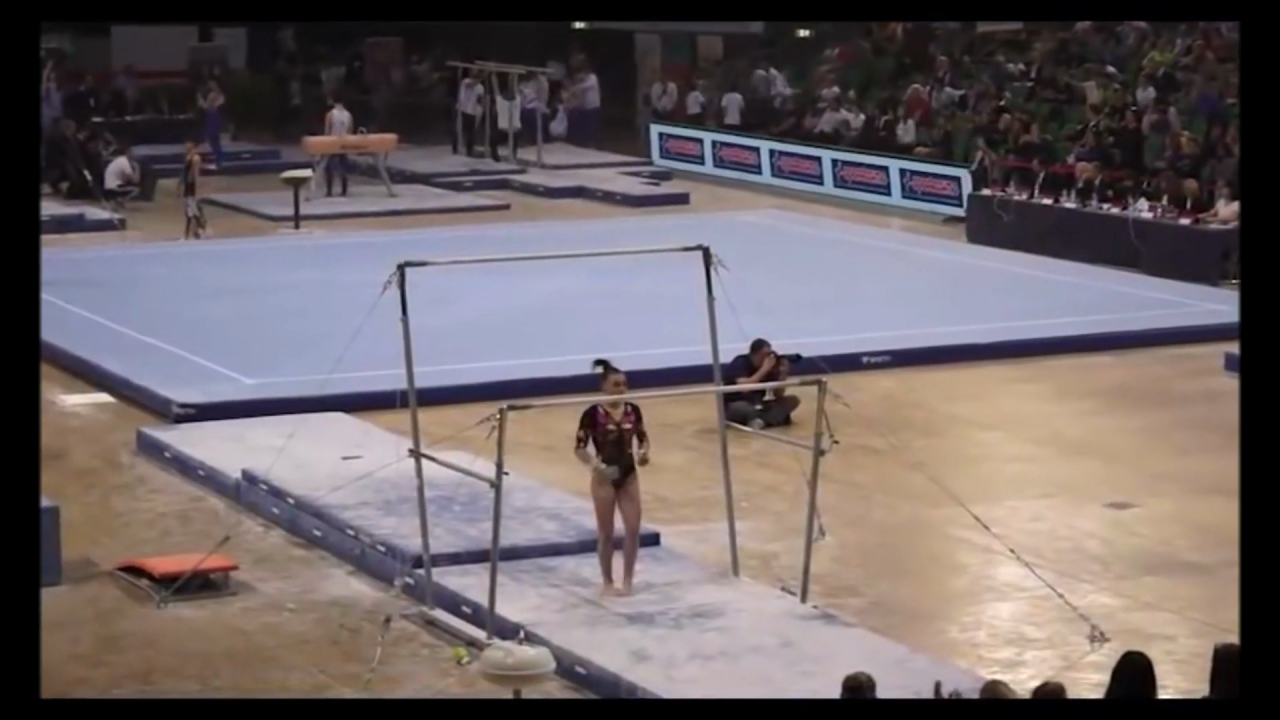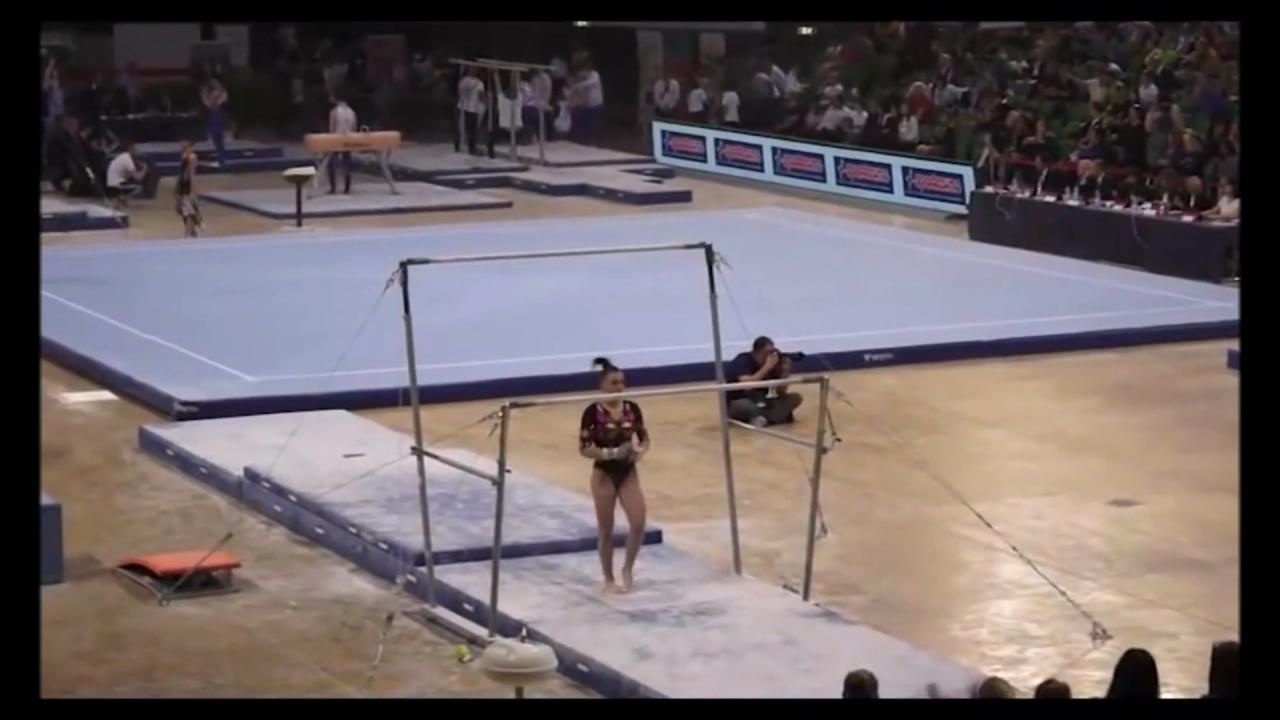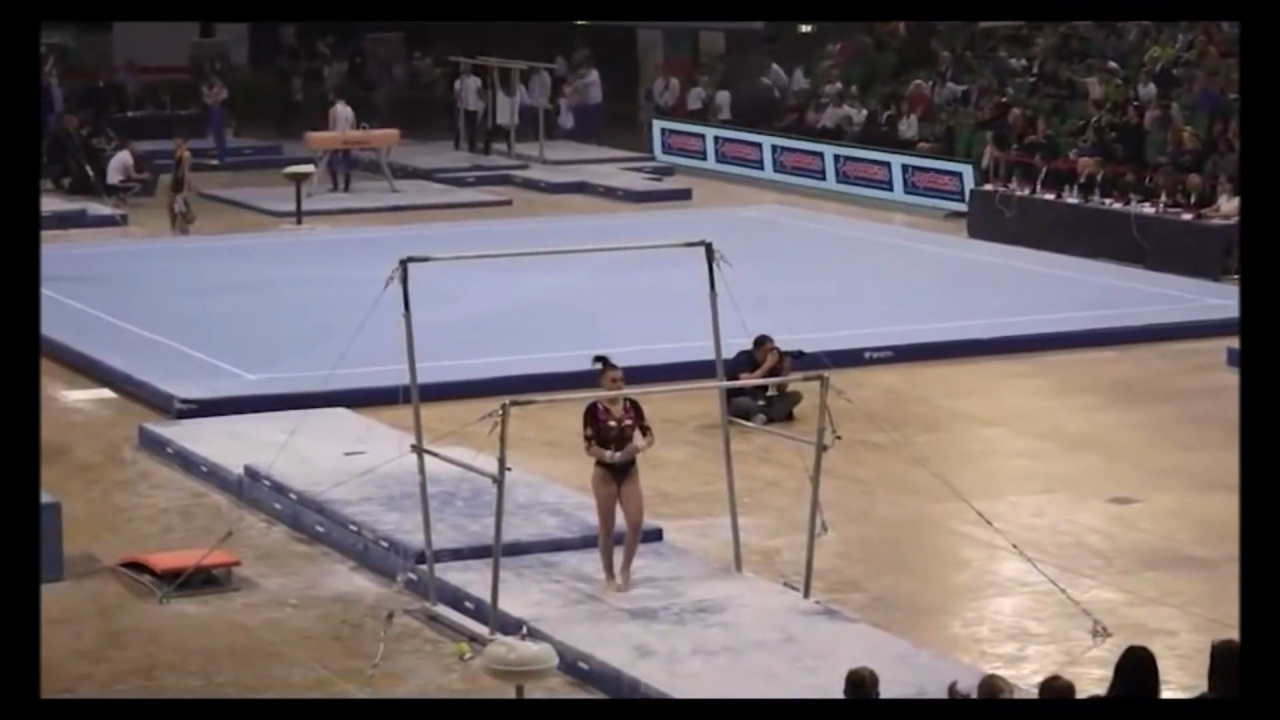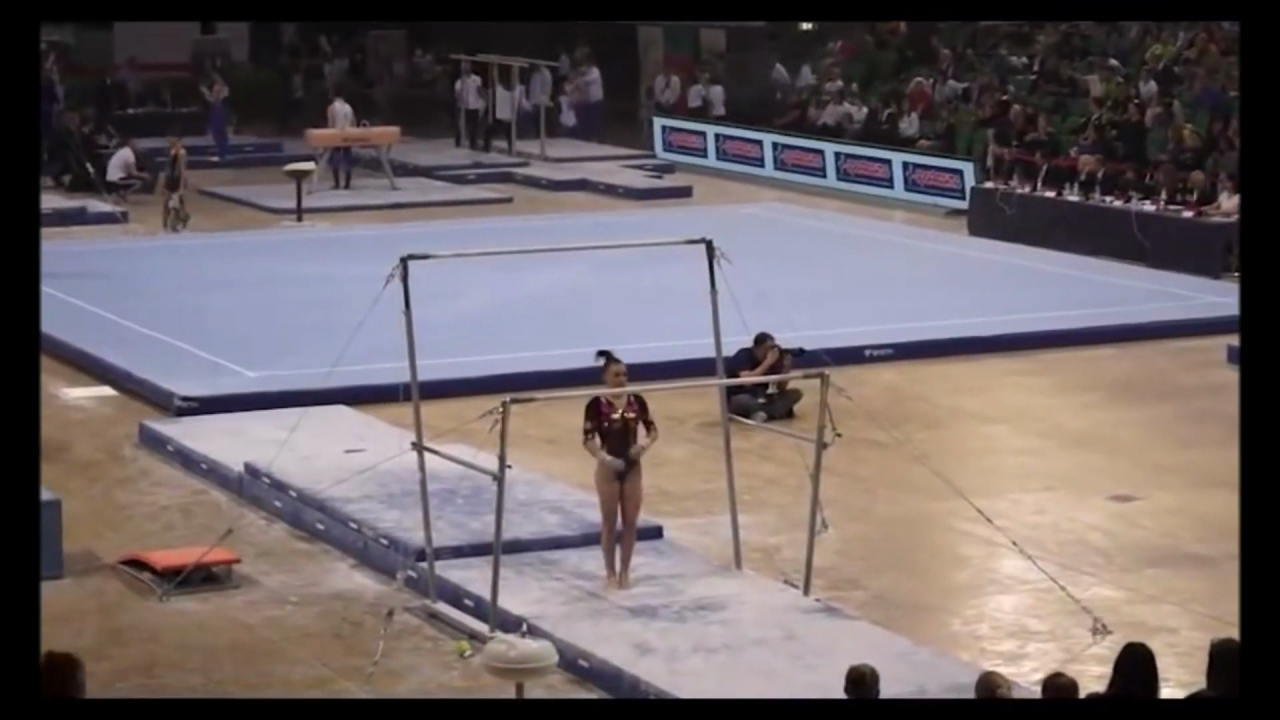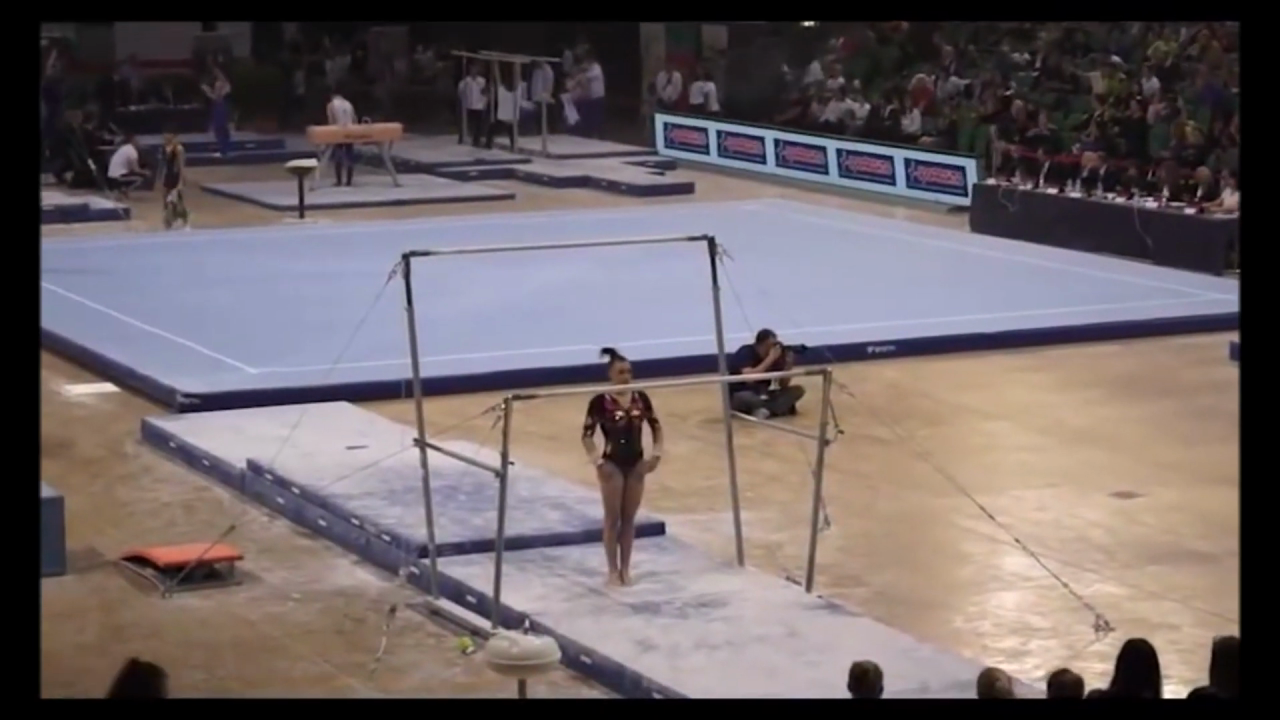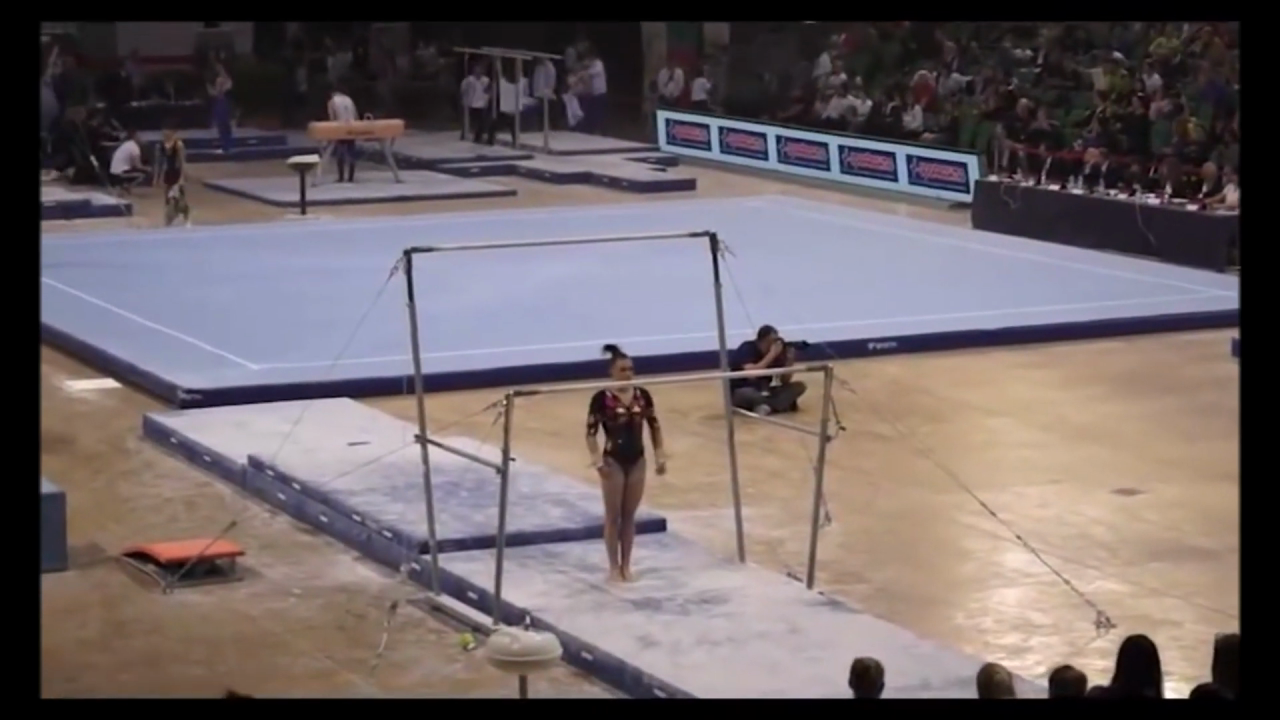
dt=0.2s
person 1, frame 1
left shoulder: (633, 410)
right shoulder: (592, 414)
left elbow: (643, 440)
right elbow: (580, 448)
left wrist: (644, 454)
right wrist: (598, 467)
left hip: (629, 476)
right hip: (604, 478)
left knee: (633, 530)
right knee: (606, 534)
left ankle: (628, 579)
right ankle: (607, 582)
person 1, frame 2
left shoulder: (632, 409)
right shoulder: (593, 412)
left elbow: (644, 439)
right elbow: (585, 449)
left wrist: (640, 451)
right wrist: (612, 453)
left hip: (629, 473)
right hip: (604, 475)
left knee: (638, 524)
right knee: (606, 531)
left ankle: (628, 570)
right ankle: (609, 579)
person 1, frame 3
left shoulder: (633, 406)
right shoulder: (593, 410)
left elbow: (649, 435)
right elbow: (590, 448)
left wrist: (639, 445)
right wrist: (614, 456)
left hip: (630, 471)
right hip: (605, 473)
left knee: (636, 524)
right knee: (607, 528)
left ankle: (625, 570)
right ankle: (610, 577)
person 1, frame 4
left shoulder: (637, 401)
right shoulder: (596, 404)
left elbow: (653, 430)
right elbow: (588, 441)
left wrist: (644, 444)
right wrist: (606, 459)
left hip: (633, 468)
right hip: (608, 469)
left knee: (631, 522)
right knee: (610, 524)
left ankle: (624, 571)
right ankle: (611, 574)
person 1, frame 5
left shoulder: (641, 398)
right shoulder: (600, 401)
left elbow: (656, 428)
right elbow: (587, 435)
left wrist: (656, 453)
right wrist: (597, 461)
left hip: (637, 465)
right hip: (612, 465)
left knee: (628, 519)
right knee: (612, 519)
left ankle: (625, 568)
right ankle: (613, 570)
person 1, frame 6
left shoulder: (643, 396)
right shoulder: (602, 398)
left elbow: (654, 427)
right elbow: (591, 433)
left wrist: (660, 456)
right wrist: (598, 462)
left hip: (637, 461)
right hip: (613, 461)
left knee: (629, 516)
right knee: (613, 516)
left ankle: (626, 565)
right ankle: (614, 567)
